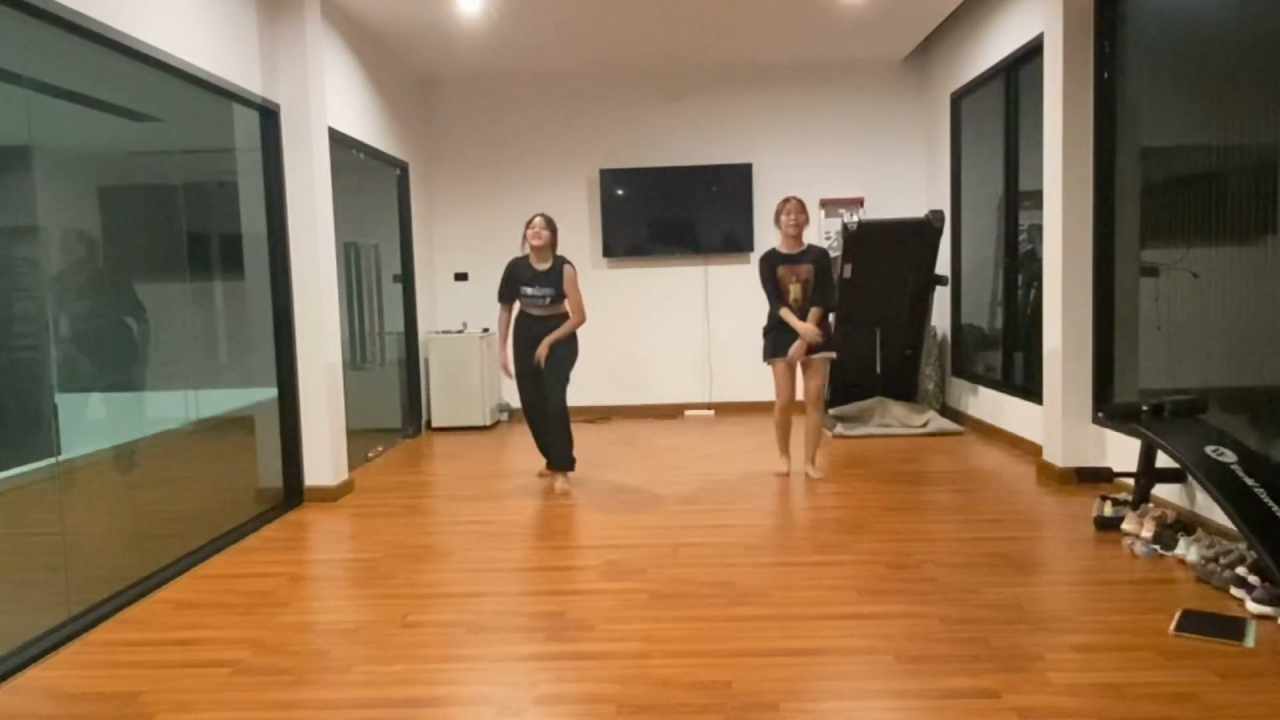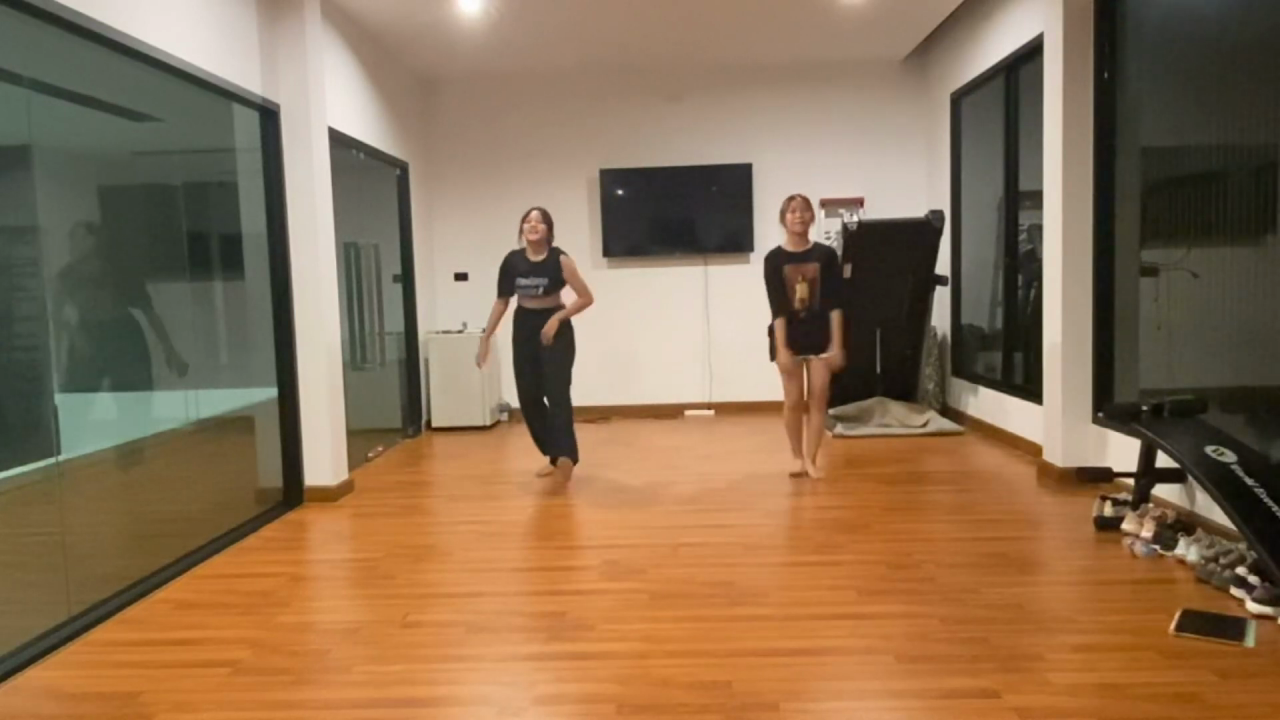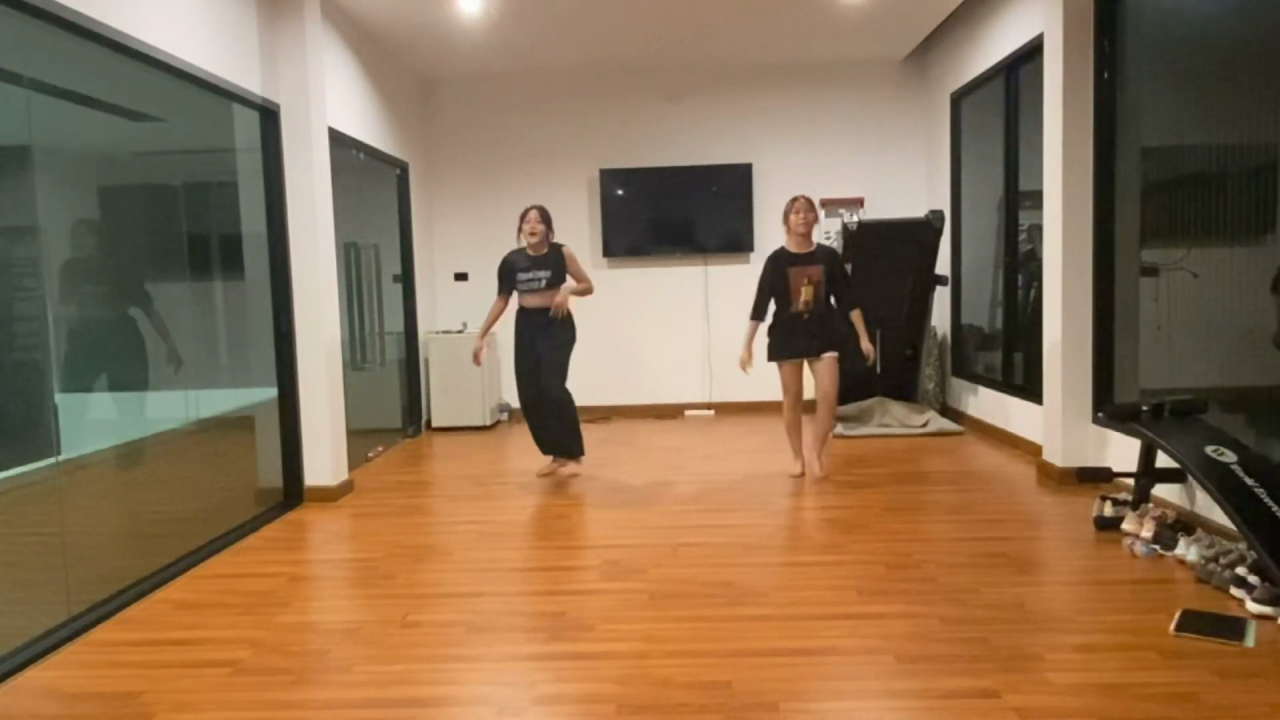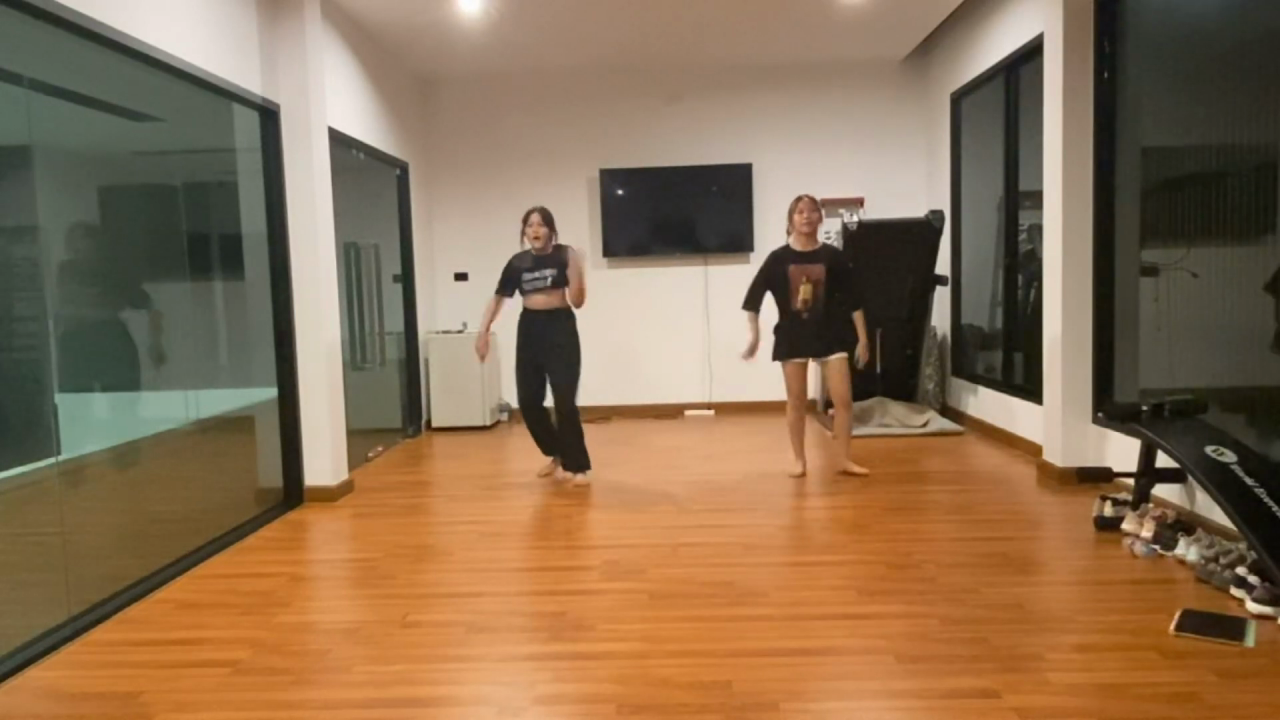
dt=0.2s
person 1, frame 1
left shoulder: (819, 256)
right shoulder: (769, 260)
left elbow: (822, 301)
right elbow: (776, 301)
left wrist: (805, 337)
right wrist: (798, 326)
left hip: (815, 336)
right hip: (781, 336)
left knee: (815, 400)
right knee: (784, 401)
left ankle: (810, 461)
right ankle: (783, 456)
person 1, frame 2
left shoulder: (826, 255)
right shoulder: (774, 259)
left elbow: (834, 301)
right elbow: (776, 306)
left wrist: (837, 341)
right wrist: (781, 347)
left hip: (821, 334)
right hip: (788, 336)
left knee: (818, 400)
right knee: (793, 401)
left ankle: (811, 460)
right ankle: (798, 457)
person 1, frame 3
left shoulder: (829, 257)
right shoulder: (777, 261)
left elbow: (848, 298)
right elbow: (761, 304)
left wrist: (864, 337)
right wrist: (748, 346)
left hip: (824, 334)
right hip: (787, 336)
left knee: (828, 399)
right knee: (792, 401)
left ankle: (816, 456)
right ankle: (798, 459)
person 1, frame 4
left shoulder: (833, 256)
right shoulder: (779, 258)
left elbow: (852, 300)
right elbow: (754, 297)
left wrist: (862, 339)
right wrist: (754, 335)
left hip: (830, 335)
right hip: (791, 336)
left knee: (843, 400)
right knee: (796, 403)
left ankle: (843, 459)
right ankle: (799, 459)
person 2, frame 1
left shoulder: (564, 269)
right shoulder: (516, 268)
left elbow: (579, 317)
right elbow: (505, 309)
left wrist: (549, 340)
right wrist: (503, 350)
left hip: (558, 334)
right hip: (526, 332)
left knee: (555, 400)
right knee: (531, 402)
left ankle: (562, 468)
right ankle: (553, 459)
person 2, frame 2
left shoulder: (560, 259)
right shoulder: (512, 261)
left elbow: (586, 298)
right elbow: (502, 301)
left wrist: (560, 316)
right wrist: (485, 338)
left hip: (554, 327)
right hip: (524, 327)
left knee: (557, 390)
right knee: (529, 397)
left ankle: (566, 456)
right ankle: (555, 455)
person 2, frame 3
left shoulder: (561, 253)
right shoulder: (512, 260)
left elbow: (588, 286)
right elbow: (501, 300)
left wrist: (567, 292)
right wrist: (481, 336)
left hip: (556, 324)
right hip: (526, 326)
left knee: (552, 387)
right knee: (529, 396)
left ankle: (573, 452)
right ankle: (557, 453)
person 2, frame 4
left shoulder: (565, 255)
right shoulder: (518, 261)
left elbow: (578, 301)
right elbow: (499, 296)
left wrist: (576, 274)
right wrist: (483, 331)
left hip: (559, 327)
right hip: (530, 328)
left knee: (563, 399)
right knee: (529, 401)
left ankle: (578, 465)
right ankle: (558, 456)
person 3, frame 1
left shoulder: (111, 279)
right shoulder: (60, 282)
left elbow: (142, 321)
left wrist: (141, 366)
left hip: (115, 350)
left knee: (126, 414)
person 3, frame 2
left shoulder: (120, 271)
right shoulder: (68, 275)
left elbow: (149, 312)
right elbow: (60, 316)
left hip: (124, 340)
right hip: (88, 342)
person 3, frame 3
left shoulder: (119, 270)
right shoulder: (70, 269)
left elbow: (149, 308)
right elbow: (66, 307)
left wrist: (170, 345)
left hip: (121, 338)
right hip: (83, 340)
left knee: (130, 407)
person 3, frame 4
left shoulder: (114, 273)
right shoulder: (67, 270)
left elbow: (151, 309)
left wrist: (155, 342)
left hip: (112, 341)
right hip: (76, 342)
